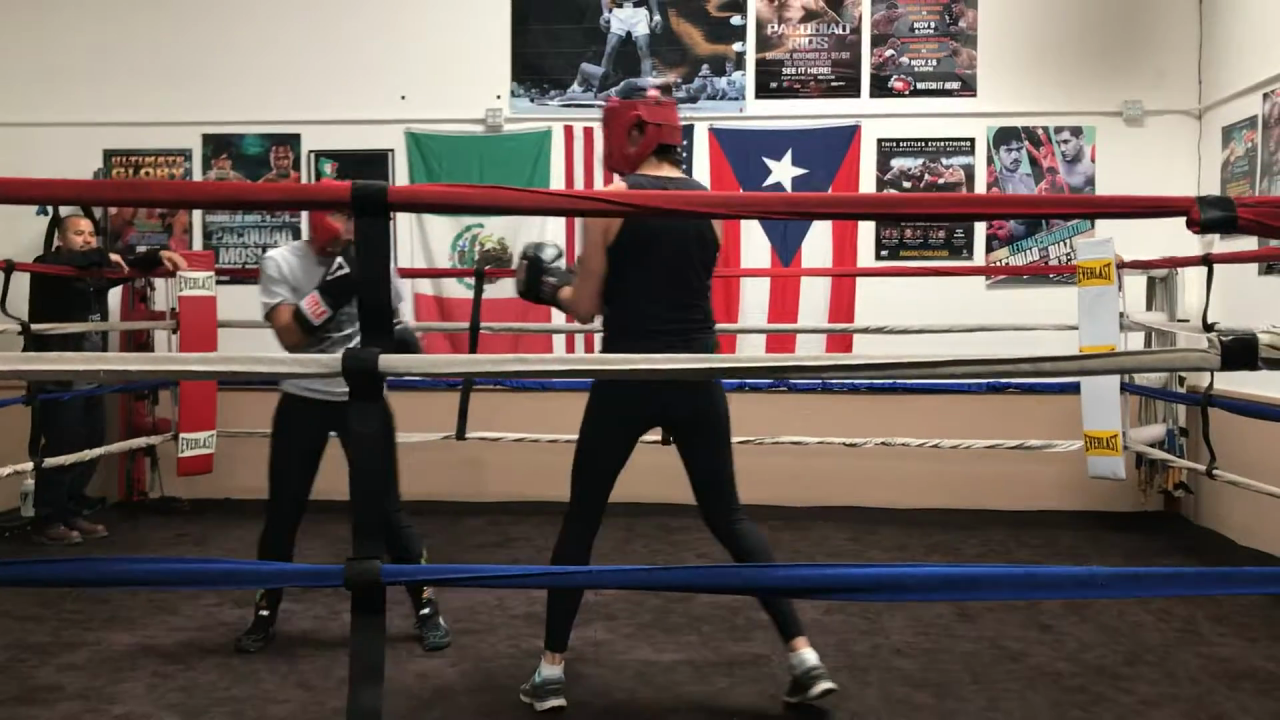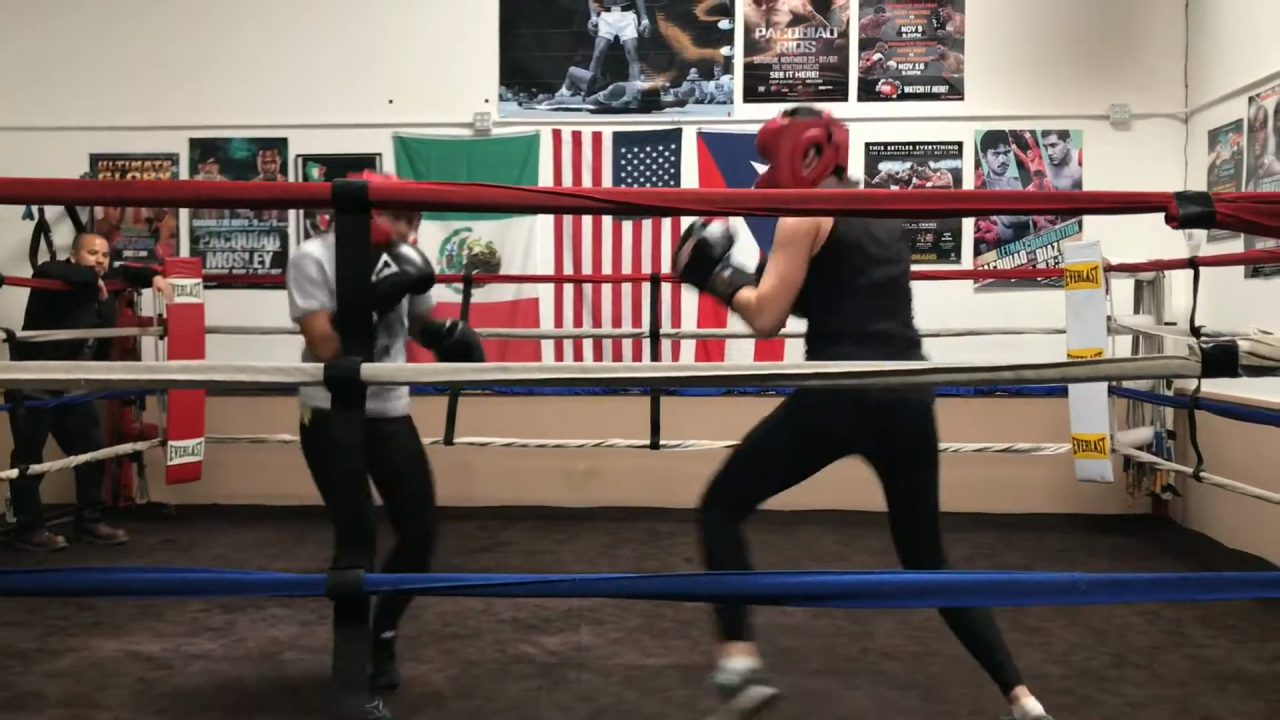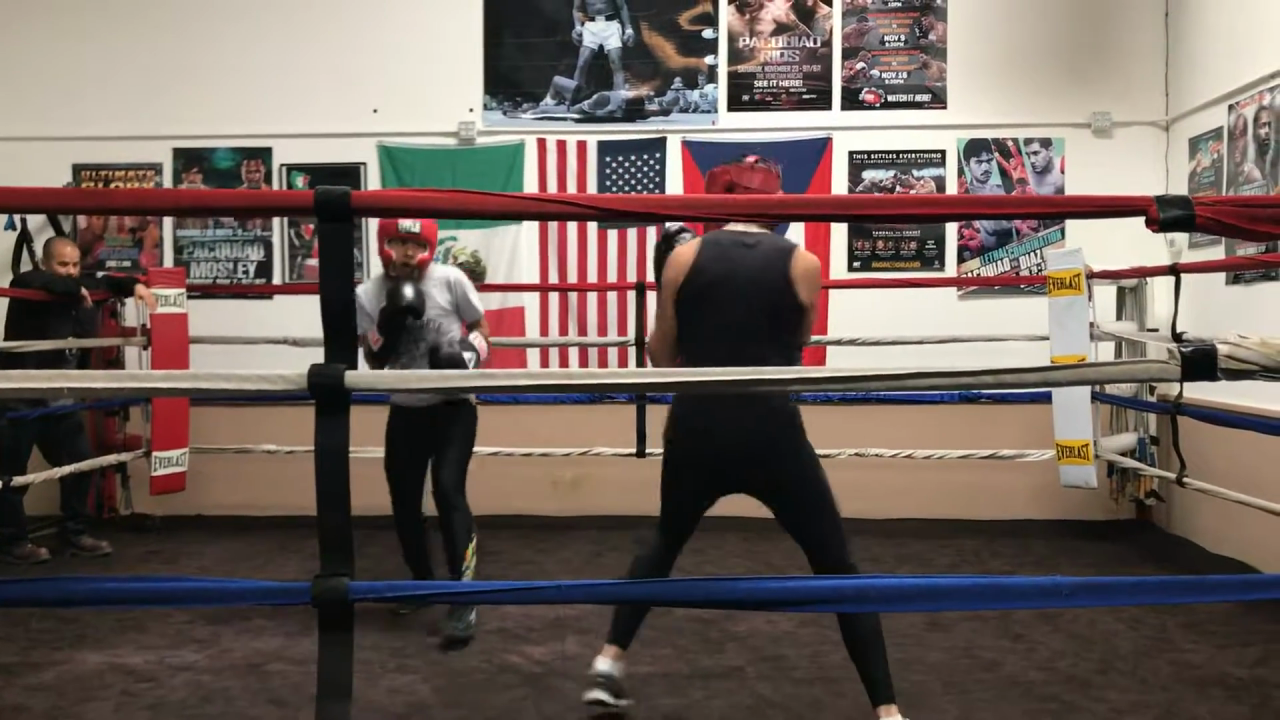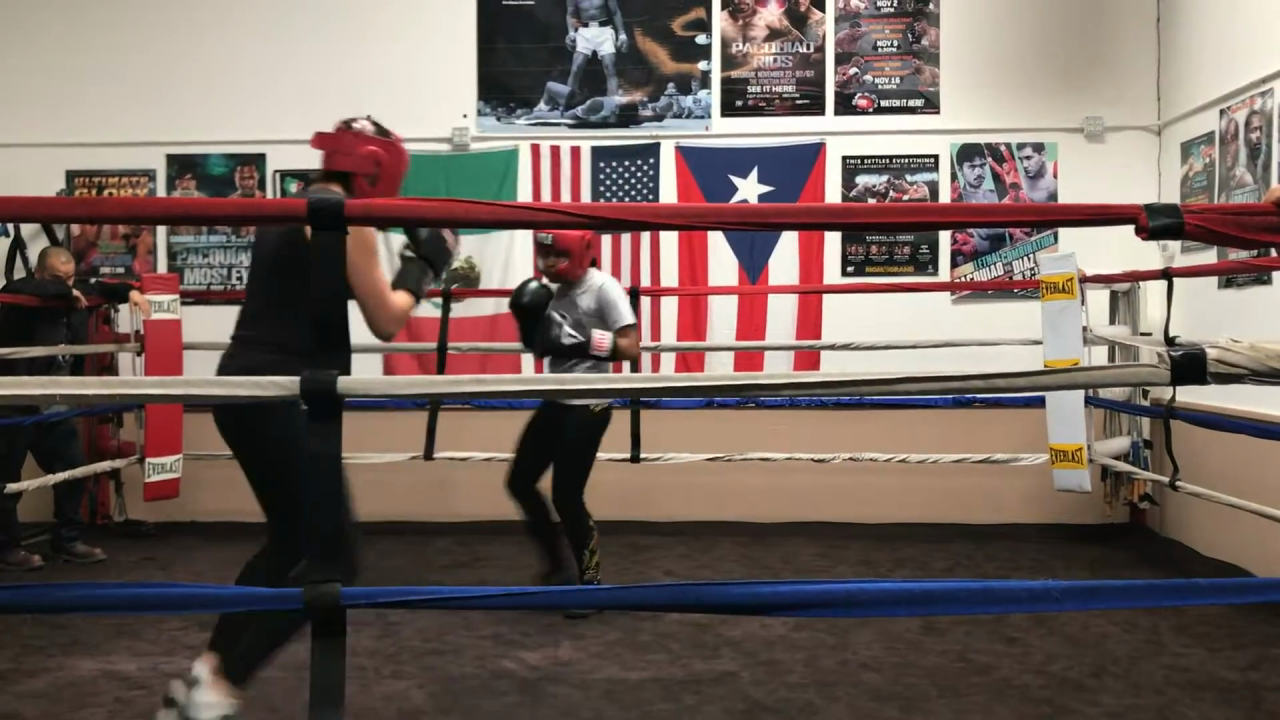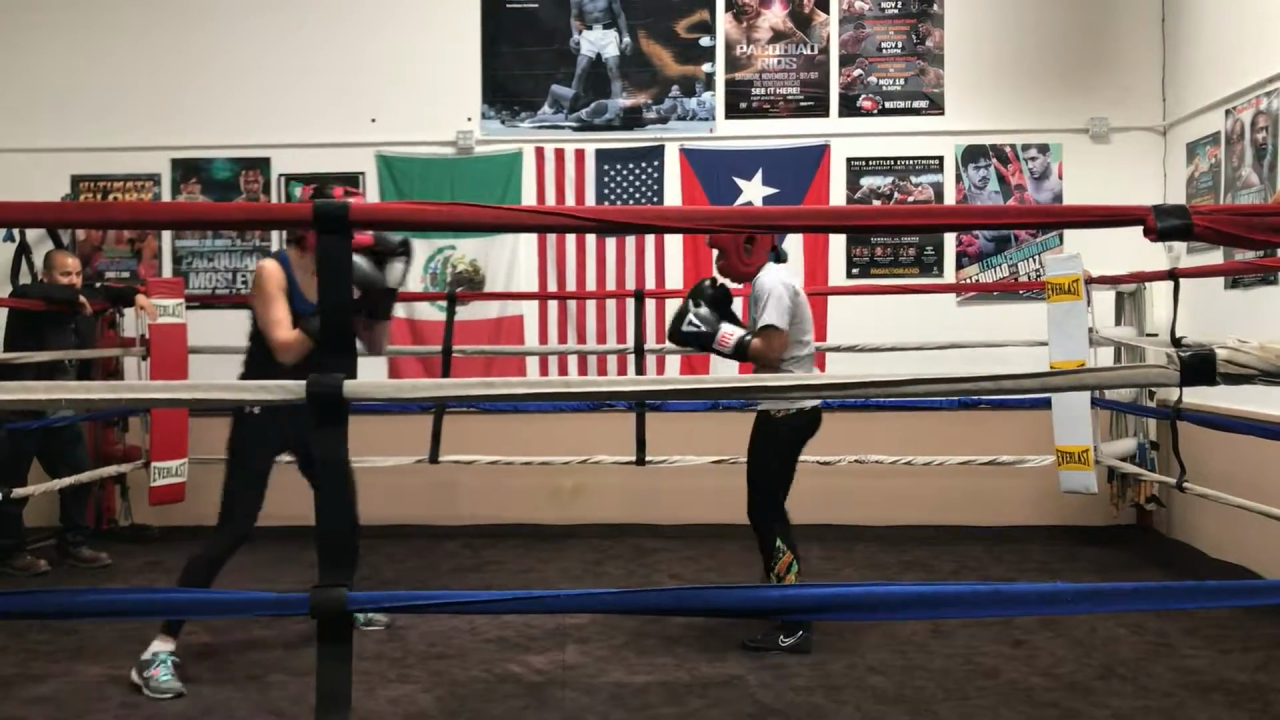
dt=1s
person 1, frame 1
left shoulder: (611, 200)
left elbow: (586, 304)
left wrist: (549, 286)
left hip: (629, 379)
right hip: (696, 378)
left knee: (580, 522)
right knee: (729, 522)
left ankle: (551, 670)
right ankle: (805, 658)
person 1, frame 2
left shoulder: (806, 215)
right shoulder: (884, 221)
left elbow: (765, 316)
left wrist: (718, 275)
left hip: (839, 397)
right hip: (909, 399)
left knee: (720, 507)
right knee: (925, 565)
left ankle: (741, 662)
person 1, frame 3
left shoulder: (684, 255)
right shoulder: (803, 264)
left elbow: (662, 357)
left hip: (691, 430)
right hip: (766, 437)
left knee: (666, 541)
right knee: (837, 570)
left ankle: (608, 666)
person 1, frame 4
left shoulder: (287, 216)
right shoulder: (346, 220)
right elbow: (388, 323)
right wrist: (422, 268)
left hip: (242, 387)
right hip: (276, 396)
left knee: (293, 539)
right knee: (338, 562)
person 1, frame 5
right shoulder: (272, 270)
left elbow: (376, 343)
right elbow: (284, 351)
left wrist: (382, 288)
left hip: (314, 411)
right hip: (263, 410)
left knee: (342, 518)
right knee: (233, 530)
right ankle: (160, 650)
person 2, frame 1
right shoulder: (282, 263)
right elbow: (290, 336)
left wrist: (397, 335)
right wrist: (332, 290)
right hip: (303, 401)
left knee: (385, 503)
right knee: (283, 508)
left ankle: (425, 604)
right ankle: (266, 612)
person 2, frame 2
left shoulder: (404, 266)
right shoulder: (313, 260)
left elbow: (423, 324)
right elbow: (326, 347)
left wrist: (449, 335)
right wrist: (381, 296)
left hip: (391, 415)
right hip: (332, 416)
left knee: (419, 532)
right knee: (358, 535)
left ankle: (384, 636)
person 2, frame 3
left shoulder: (450, 280)
right shoulder: (368, 294)
left elbow: (480, 330)
right elbow: (374, 360)
left wrist: (467, 356)
right wrist: (388, 326)
left hip: (453, 403)
right hip: (405, 408)
left knee: (448, 489)
right knee: (404, 503)
left ankle: (461, 598)
right ankle: (421, 580)
person 2, frame 4
left shoulder: (603, 288)
right shoulder: (553, 291)
left elbow: (631, 345)
right elbow: (540, 349)
left wrist: (583, 340)
right wrist: (528, 319)
left hip: (587, 407)
right hip: (556, 404)
left knee: (567, 495)
right knee: (519, 482)
left ankle: (589, 582)
right ankle: (556, 564)
person 2, frame 5
left shoulder: (769, 282)
right shoulder: (773, 279)
left elbow: (769, 351)
right elbow: (762, 341)
left wrist: (715, 334)
right wrist: (720, 318)
left hip: (784, 411)
right hip: (800, 408)
left knee: (764, 513)
right knee: (769, 503)
left ankle: (794, 627)
right ankle: (785, 590)
person 3, frame 1
left shoulder: (97, 270)
right shoulder: (46, 268)
left elbow: (130, 265)
right elbow: (64, 262)
left wrist: (159, 256)
right wrist: (102, 256)
left hip: (89, 378)
right hip: (54, 379)
left knee: (90, 448)
right knee: (58, 450)
left ankle: (70, 514)
right ankle: (47, 522)
person 3, frame 2
left shoulder: (106, 285)
right shoulder: (54, 279)
left elbow: (127, 273)
right elbow: (47, 271)
left wrist: (153, 277)
right wrist: (91, 278)
right hip: (33, 388)
left knee: (93, 454)
right knee: (28, 461)
left ankle: (90, 521)
right ankle: (29, 529)
person 3, frame 3
left shoulder: (81, 288)
right shoulder: (27, 286)
left elbow: (106, 283)
right elbow: (32, 282)
left wrist: (134, 285)
right wrist: (73, 288)
left hip: (61, 400)
left knee: (79, 464)
left ankle: (74, 533)
person 3, frame 4
left shoulder: (75, 295)
left elbow: (99, 289)
left wrist: (129, 291)
right wrist: (65, 292)
left hip: (55, 406)
left knee: (73, 470)
left ankle: (66, 540)
person 3, frame 5
left shoulder: (83, 299)
right shoulder: (27, 299)
left elbow: (106, 293)
right elbow: (27, 293)
left wrist: (135, 295)
right wrist: (72, 297)
left hip: (62, 411)
left knee: (80, 475)
left ankle: (73, 545)
